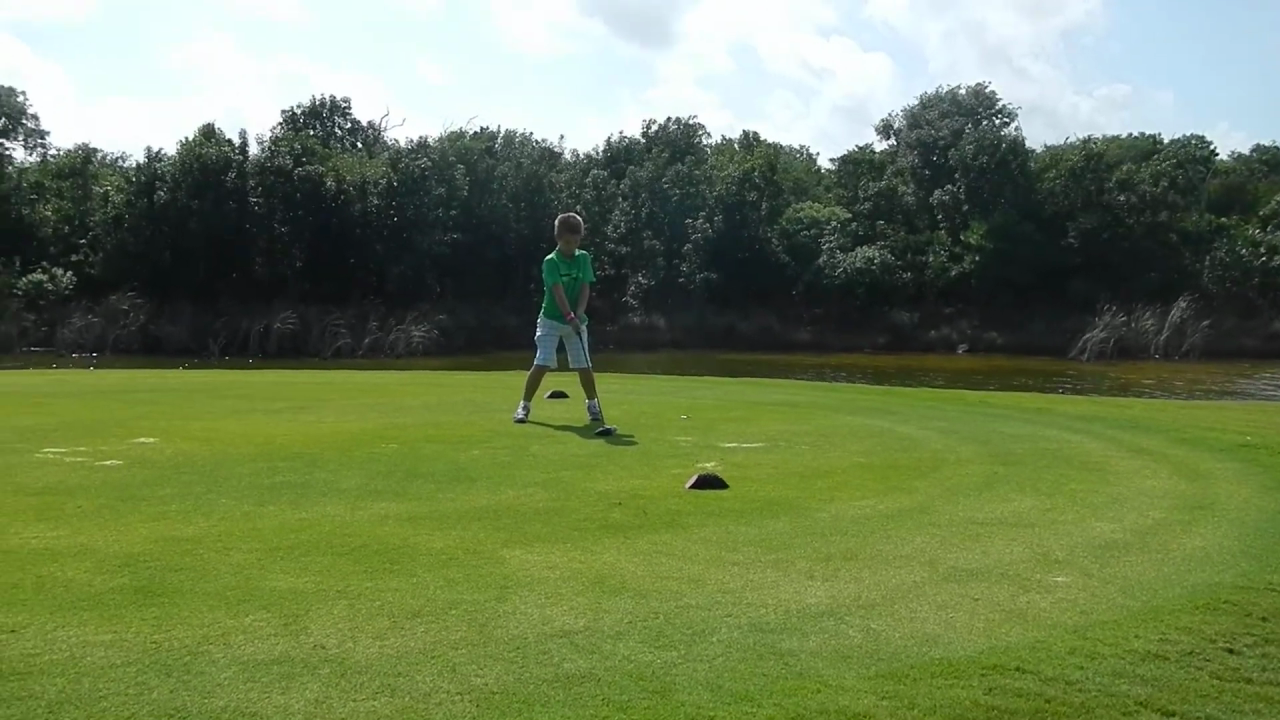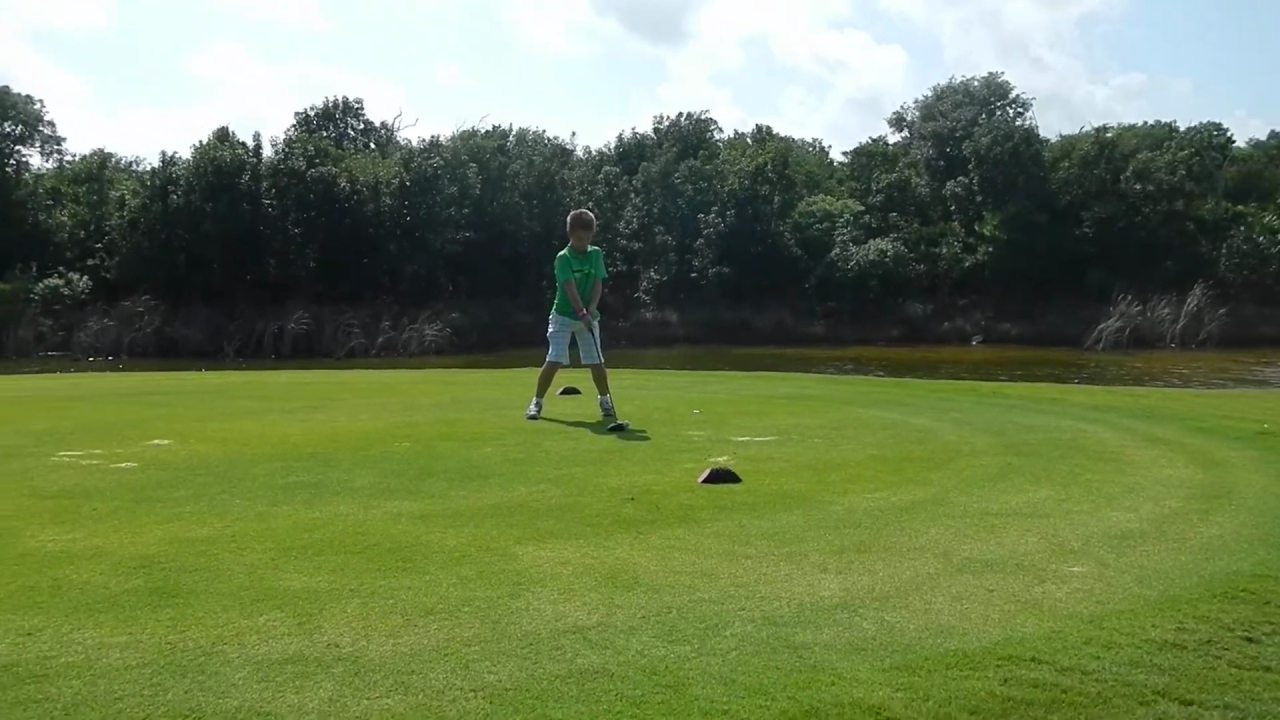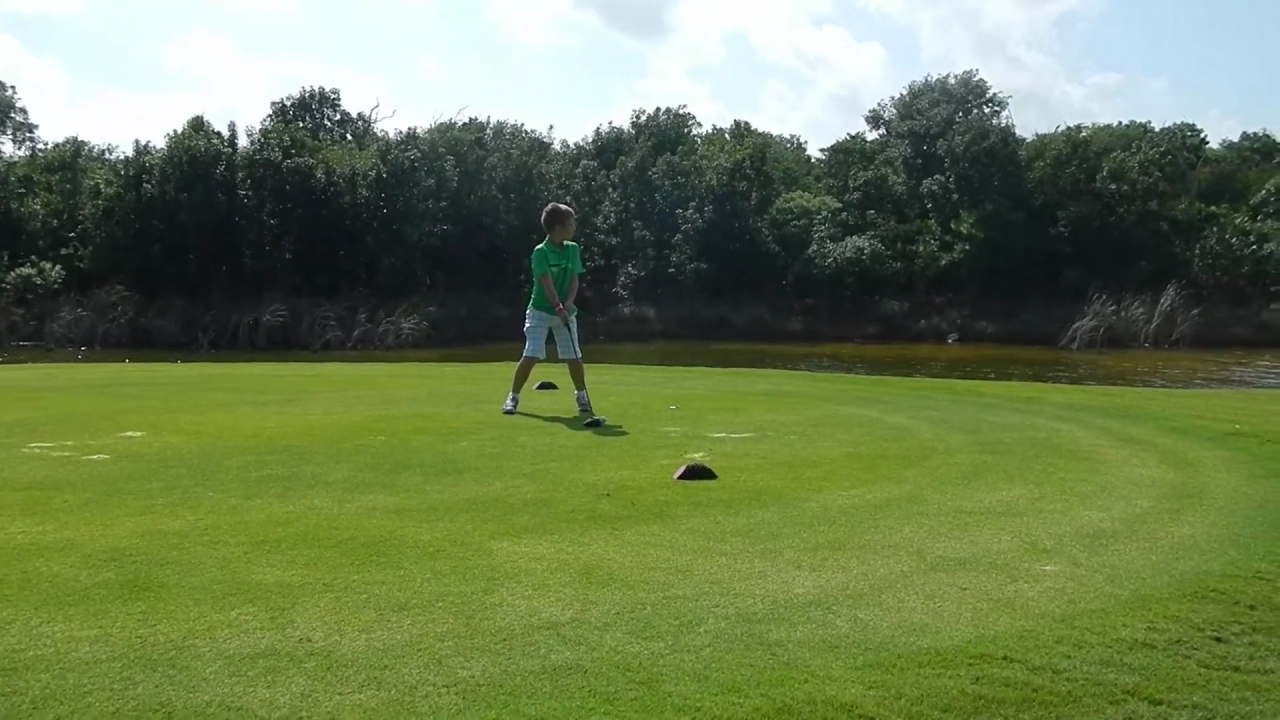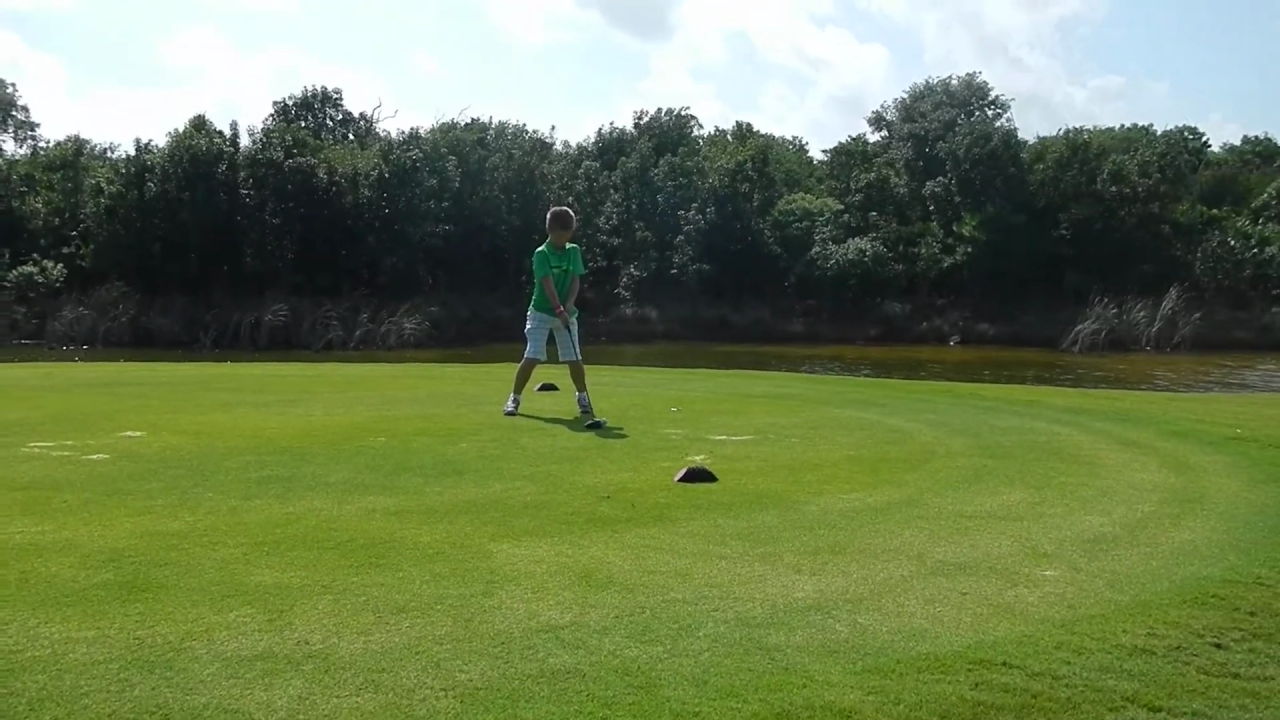
dt=0.4s
person 1, frame 1
left shoulder: (583, 258)
right shoulder: (550, 262)
left elbow: (585, 288)
right elbow: (558, 292)
left wrist: (579, 313)
right wrist: (569, 317)
left hip: (576, 319)
right hip: (551, 319)
left knee: (584, 365)
right knee: (541, 364)
left ankle: (592, 404)
right ankle: (524, 405)
person 1, frame 2
left shoulder: (596, 254)
right shoulder: (563, 258)
left elbow: (597, 284)
right elbow: (570, 289)
left wrist: (591, 309)
right wrist: (582, 313)
left hip: (588, 316)
right hip: (563, 316)
left knee: (596, 361)
right knee: (554, 361)
left ankle: (605, 400)
right ankle: (536, 402)
person 1, frame 3
left shoulder: (573, 249)
right shoulder: (540, 252)
left elbow: (574, 279)
right elbow: (547, 283)
left wrist: (568, 303)
right wrist: (558, 308)
left hip: (565, 311)
right hip: (541, 310)
left knee: (573, 356)
right knee: (530, 356)
left ankle: (581, 395)
right ankle: (513, 397)
person 1, frame 4
left shoulder: (574, 251)
right shoulder: (541, 254)
left elbow: (575, 281)
right elbow: (548, 285)
left wrist: (569, 304)
right wrist: (559, 309)
left hip: (566, 312)
right hip: (541, 312)
left knee: (574, 358)
right knee: (531, 357)
left ankle: (582, 397)
right ankle: (514, 398)
